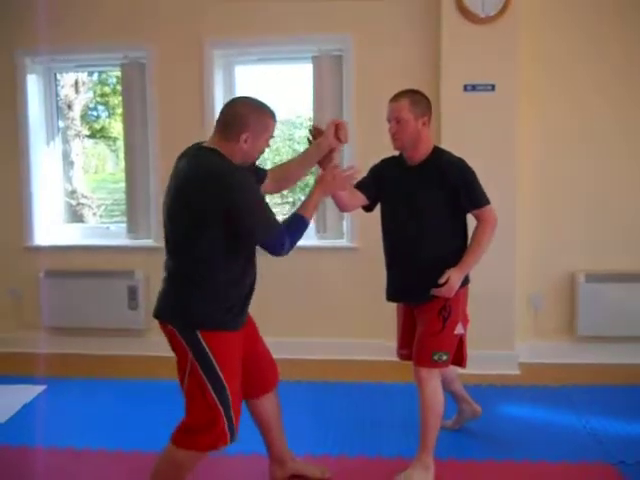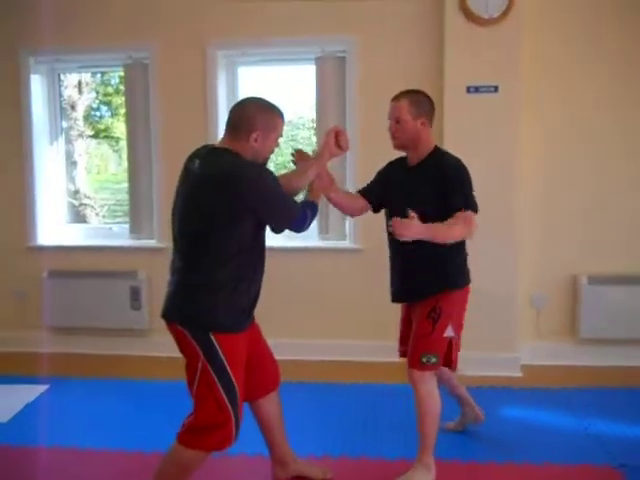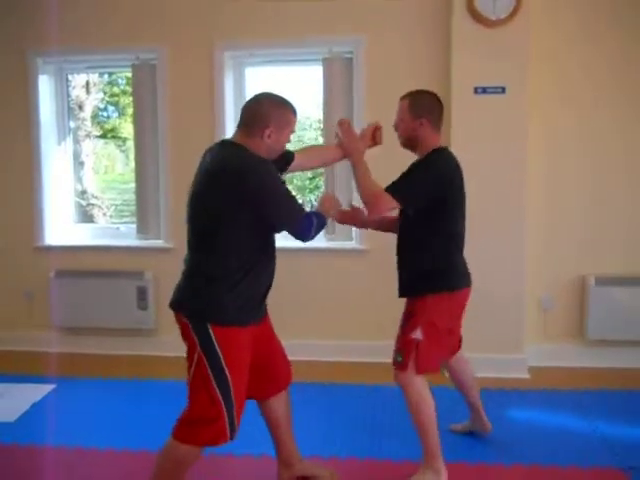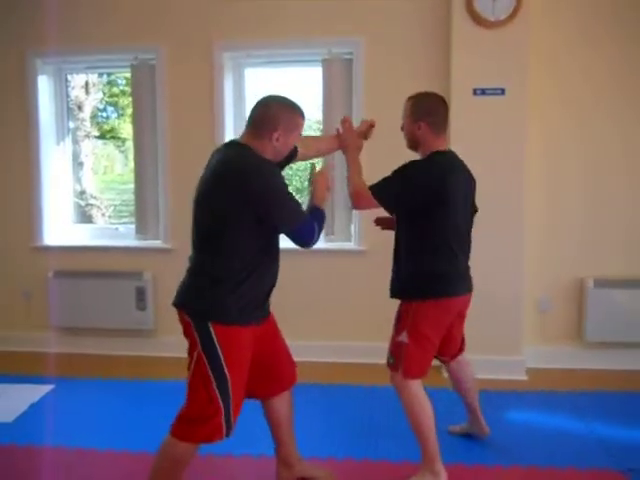
dt=0.4s
person 1, frame 1
left shoulder: (451, 168)
right shoulder: (386, 170)
left elbow: (488, 219)
right elbow: (347, 202)
left wrist: (461, 269)
left hip: (443, 289)
right hip: (406, 288)
left knee: (426, 370)
right knee: (427, 360)
right ankle: (466, 404)
person 1, frame 2
left shoulder: (450, 169)
right shoulder: (393, 170)
left elbow: (466, 227)
right elbow: (355, 206)
left wrist: (420, 232)
right wrist: (323, 181)
left hip: (444, 287)
right hip: (413, 287)
left knee: (421, 371)
right knee: (430, 360)
right ankle: (470, 409)
person 1, frame 3
left shoulder: (432, 169)
right shoulder: (438, 165)
left elbow: (378, 204)
right elbow: (413, 222)
left wrist: (356, 156)
right wrist: (362, 220)
left hip: (435, 288)
right hip: (448, 282)
left knee: (409, 372)
right knee: (449, 352)
right ankle: (479, 418)
person 1, frame 4
left shoulder: (420, 173)
right shoulder: (459, 170)
left elbow: (360, 199)
left wrist: (352, 153)
right wrist: (400, 224)
left hip: (429, 292)
right hip: (457, 286)
left knee: (405, 375)
right knee: (453, 355)
right ankle: (477, 422)
person 2, frame 1
left shoulder: (201, 159)
right shoulder: (225, 179)
left elbow: (269, 180)
right elbow: (280, 241)
left wrist: (321, 147)
right wrist: (320, 192)
left hip: (219, 308)
right hip: (199, 316)
left knee: (262, 378)
right knee: (209, 420)
person 2, frame 2
left shoulder: (206, 159)
right shoulder: (244, 177)
left elbow: (277, 190)
right elbow: (297, 219)
left wrist: (323, 156)
right wrist: (316, 194)
left hip: (220, 308)
right hip: (207, 317)
left knee: (263, 378)
right knee: (216, 420)
person 2, frame 3
left shoulder: (229, 155)
right shoulder: (250, 171)
left elbow: (302, 159)
right elbow: (304, 228)
right wrist: (325, 211)
left hip: (241, 304)
right hip: (215, 311)
left knee: (274, 377)
right knee: (211, 416)
person 2, frame 4
left shoulder: (238, 155)
right shoulder: (255, 173)
left elbow: (302, 149)
right elbow: (306, 234)
right wrist: (319, 194)
left hip: (246, 303)
right hip: (217, 311)
left knee: (279, 376)
right knee: (207, 414)
